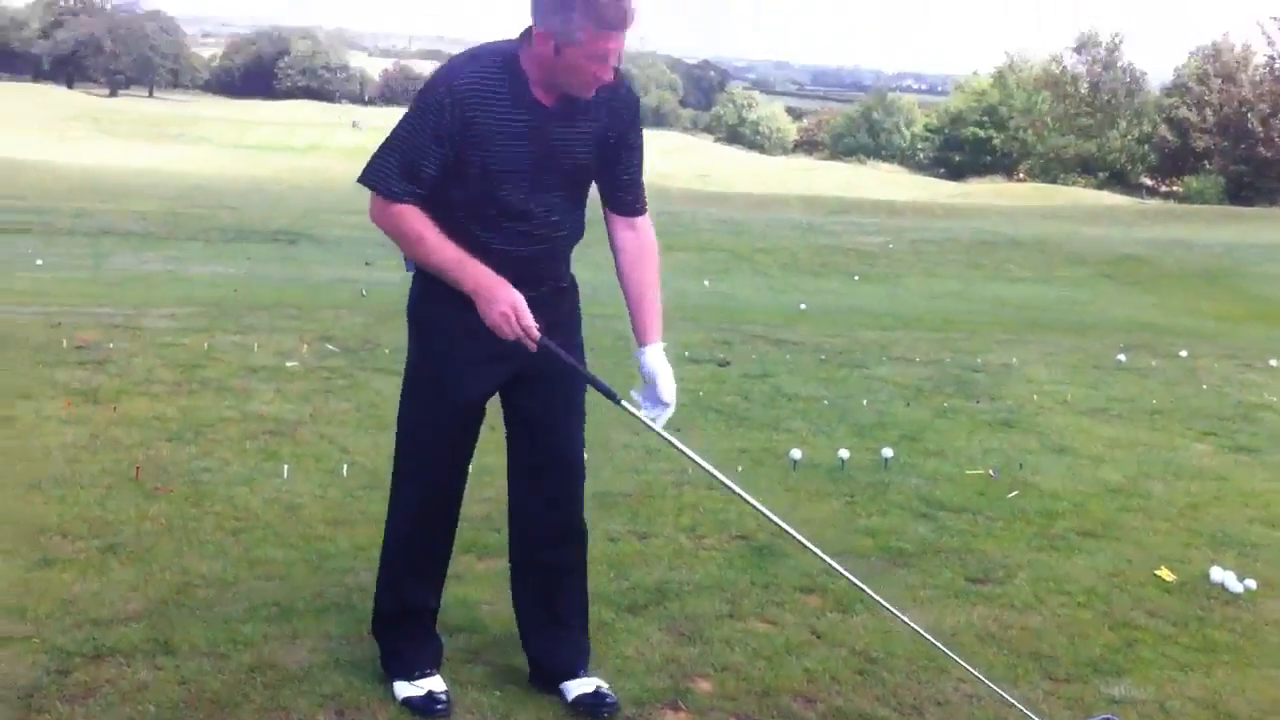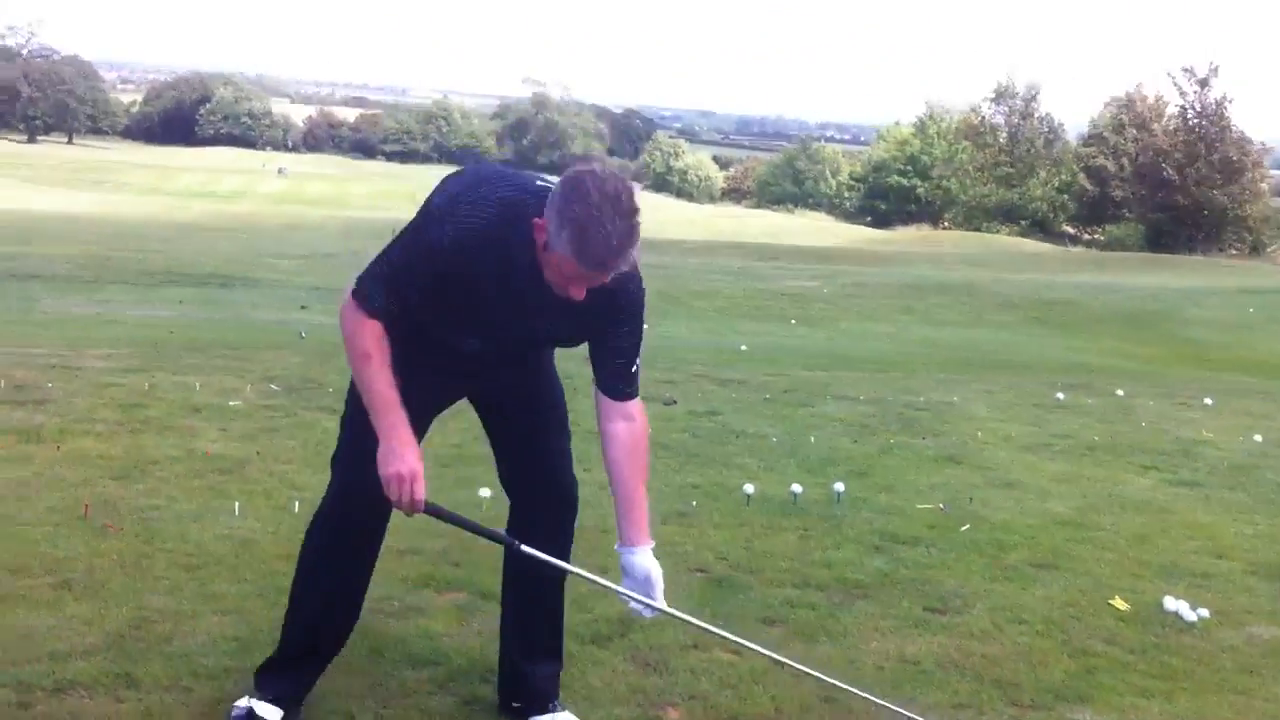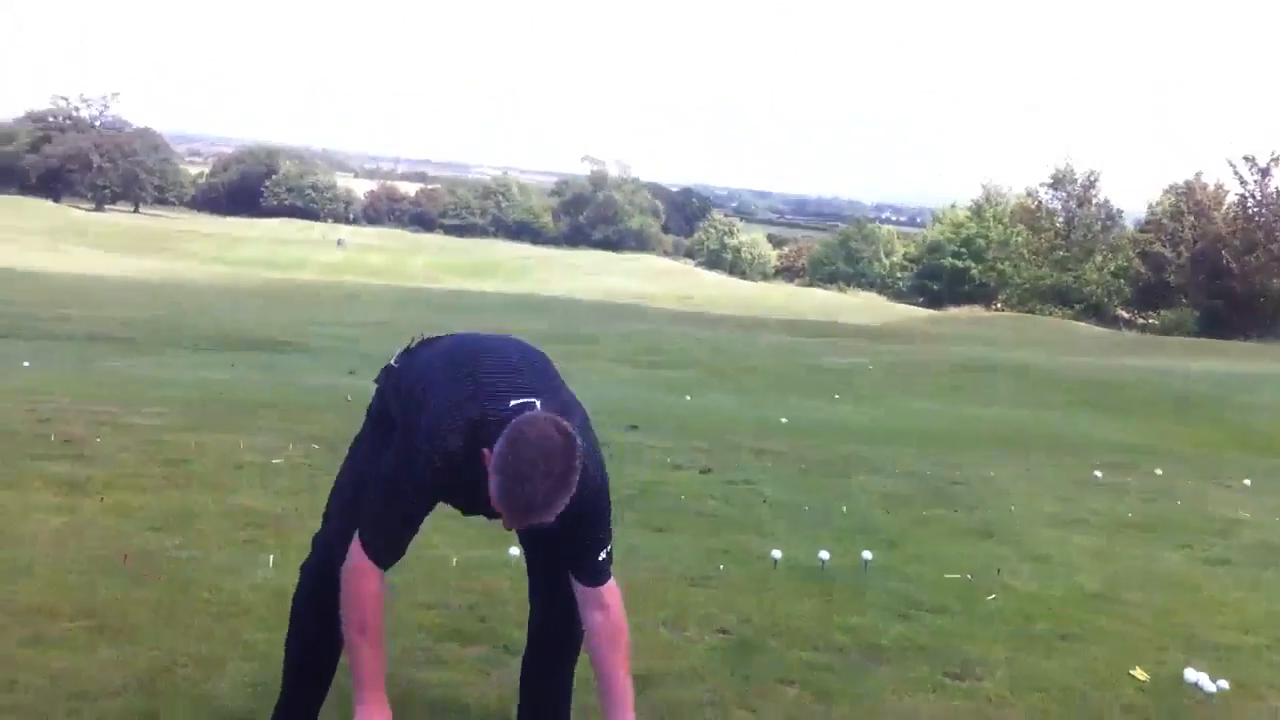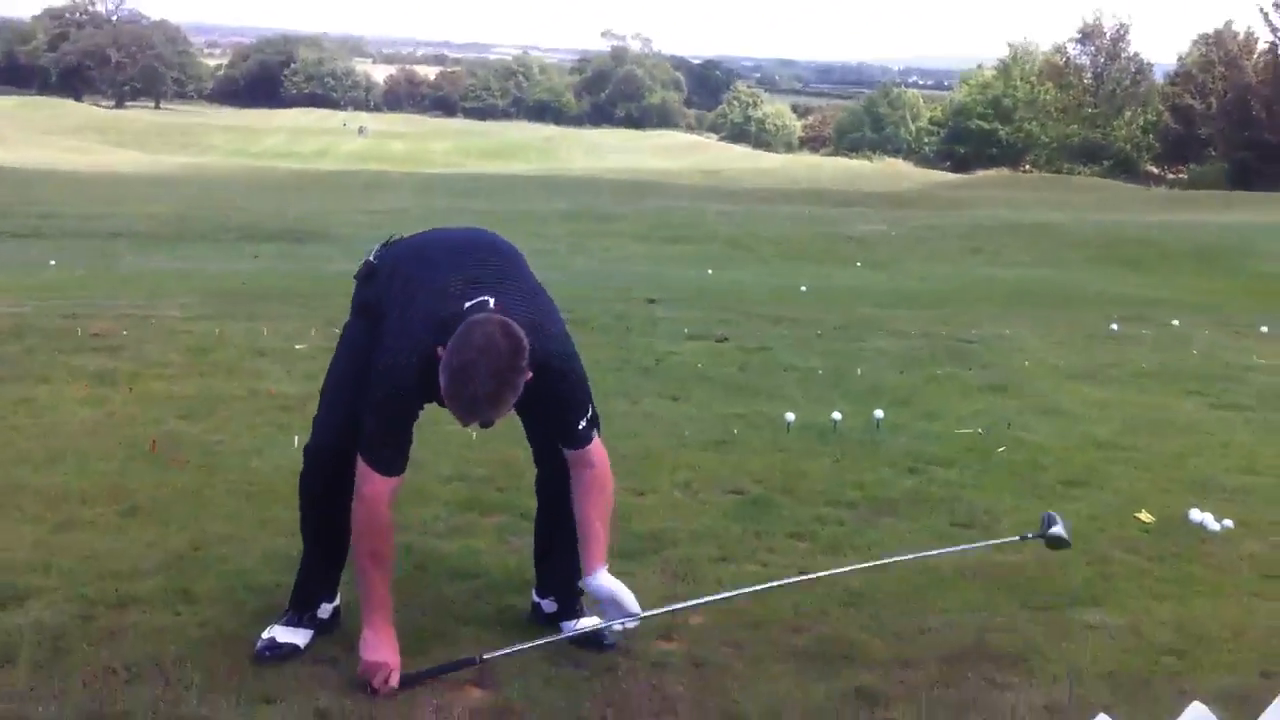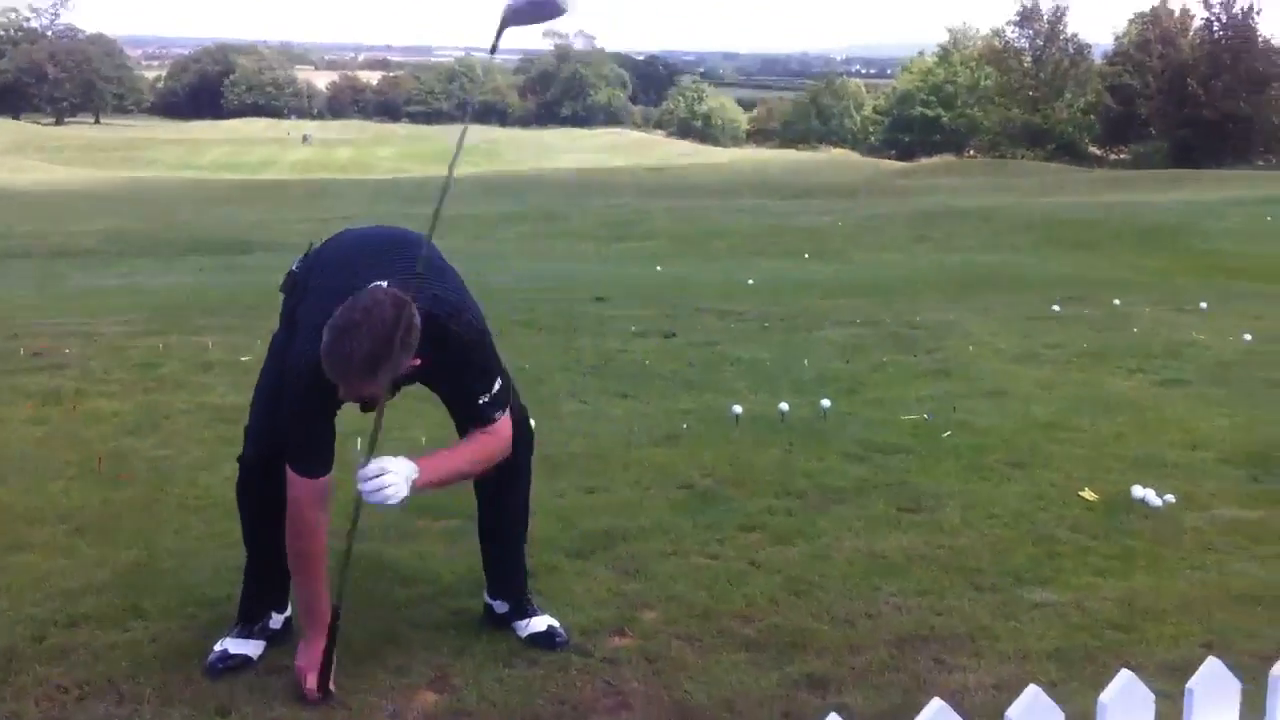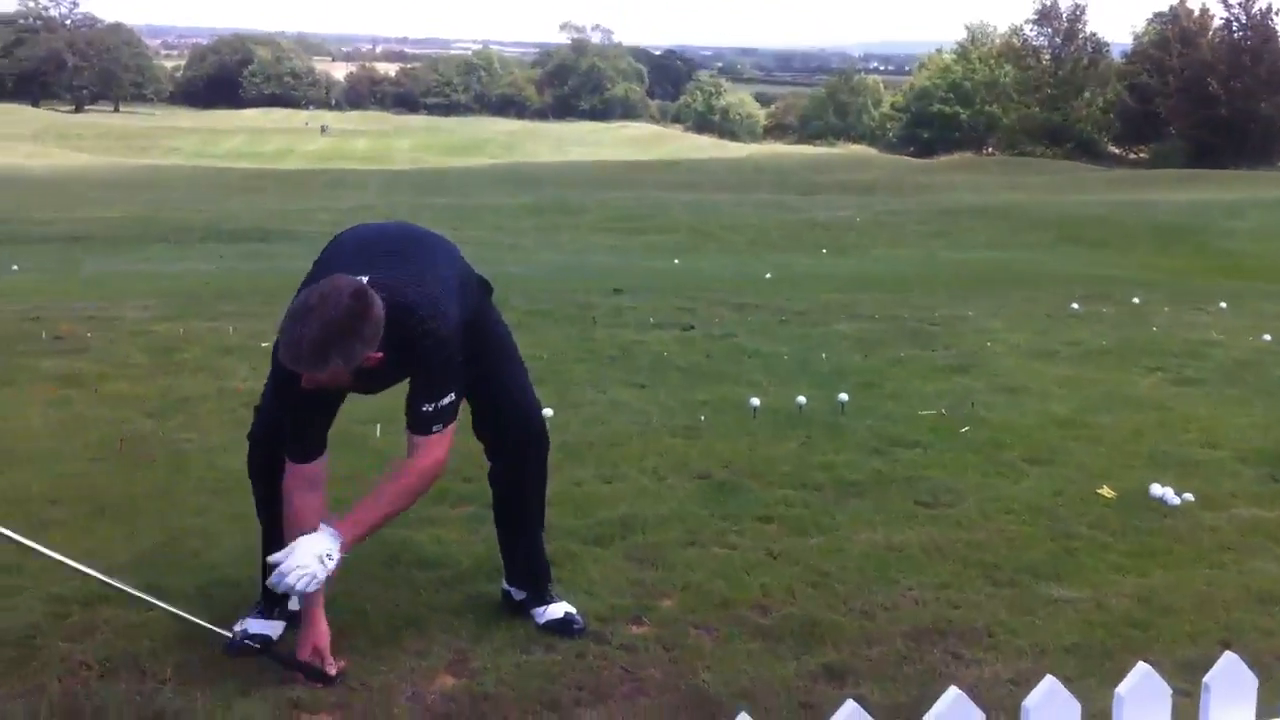
dt=0.4s
person 1, frame 1
left shoulder: (613, 98)
right shoulder: (464, 88)
left elbow: (630, 219)
right elbow: (390, 202)
left wrist: (651, 347)
right wrist: (482, 285)
left hip: (546, 300)
right hip: (454, 306)
left knee: (555, 478)
right knee: (431, 475)
left ankle: (561, 654)
right ankle: (409, 646)
person 1, frame 2
left shoulder: (617, 282)
right shoulder: (465, 218)
left elbow: (621, 410)
right elbow: (361, 313)
left wrist: (637, 546)
right wrist: (395, 435)
left hip: (518, 359)
right hip: (417, 344)
left knee: (550, 499)
right knee: (354, 501)
person 1, frame 3
left shoulder: (581, 474)
right shoulder: (429, 450)
left elbow: (599, 603)
right elbow: (362, 571)
right hip: (411, 398)
left knee: (562, 579)
right knee: (333, 568)
person 1, frame 4
left shoulder: (551, 358)
right shoulder: (407, 359)
left elbow: (588, 456)
right elbow: (374, 494)
left wrist: (597, 571)
right wrist: (377, 627)
right hip: (391, 288)
left knee: (562, 451)
right knee: (331, 449)
left ankle: (558, 597)
right ankle: (314, 603)
person 1, frame 5
left shoulder: (455, 326)
right shoulder: (313, 357)
left elbow: (497, 433)
right elbow: (306, 500)
left wrist: (411, 474)
right wrist: (315, 632)
left hip: (424, 295)
left knee: (506, 442)
right knee: (264, 457)
left ankle: (508, 599)
right ankle: (264, 614)
person 1, frame 6
left shoulder: (431, 328)
right shoulder: (305, 345)
left elbow: (429, 458)
right elbow: (303, 480)
left wrist: (332, 540)
right wrist: (312, 615)
left hip: (449, 291)
left knee: (522, 431)
right knee: (271, 440)
left ankle: (528, 586)
right ankle: (282, 598)
